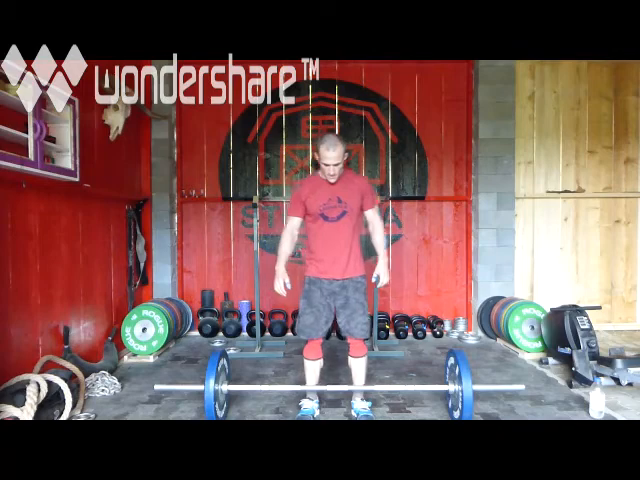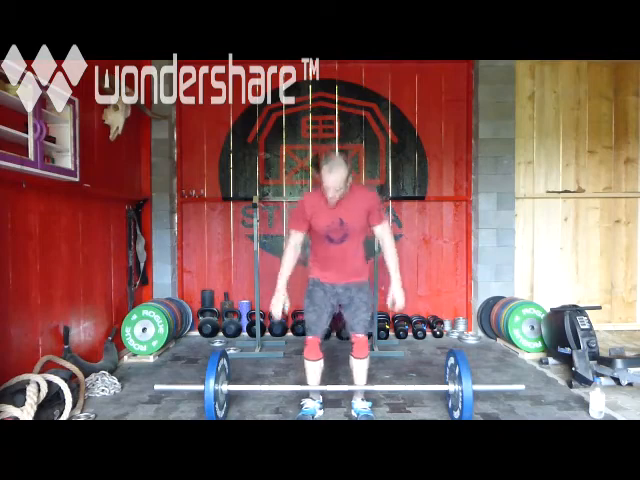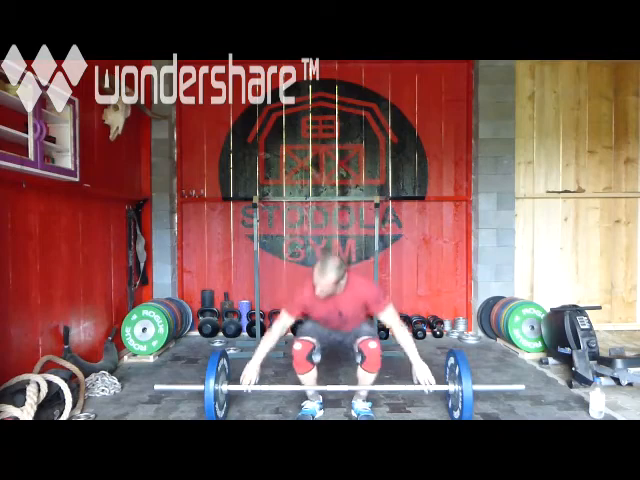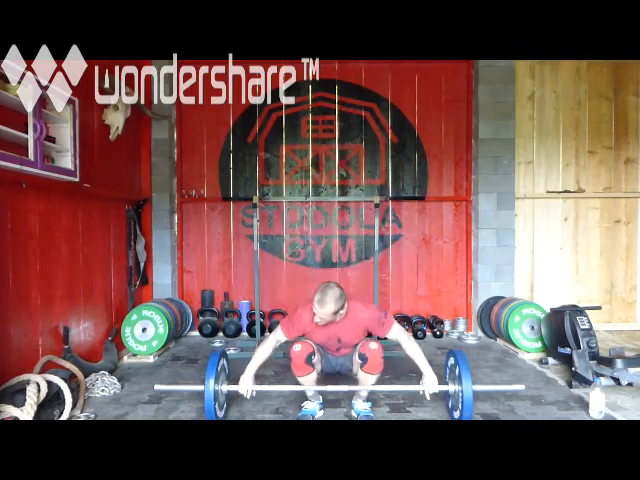
dt=0.4s
person 1, frame 1
left shoulder: (360, 184)
right shoulder: (305, 189)
left elbow: (375, 222)
right elbow: (291, 230)
left wrist: (382, 260)
right wrist: (280, 268)
left hip: (353, 277)
right hip: (316, 278)
left knee: (356, 338)
right knee: (313, 340)
left ankle: (358, 400)
right ankle: (311, 400)
person 1, frame 2
left shoulder: (367, 199)
right shoulder: (308, 203)
left elbow: (385, 238)
right elbow: (293, 245)
left wrist: (396, 282)
right wrist: (280, 288)
left hip: (356, 281)
right hip: (320, 281)
left knee: (360, 338)
right knee: (313, 339)
left ankle: (359, 400)
right ankle: (313, 400)
person 1, frame 3
left shoulder: (364, 287)
right shoulder: (307, 291)
left elbow: (395, 323)
right elbow: (281, 325)
left wrist: (417, 361)
right wrist: (255, 361)
left hip: (355, 326)
right hip: (320, 326)
left knee: (372, 348)
right knee: (300, 348)
left ankle: (360, 401)
right ankle: (313, 401)
person 1, frame 4
left shoulder: (364, 313)
right shoulder: (305, 315)
left elbow: (403, 336)
right elbow: (273, 339)
left wrist: (427, 373)
right wrist: (248, 374)
left hip: (352, 356)
right hip: (321, 355)
left knee: (373, 350)
right knee: (299, 350)
left ankle: (360, 401)
right ankle: (313, 401)
